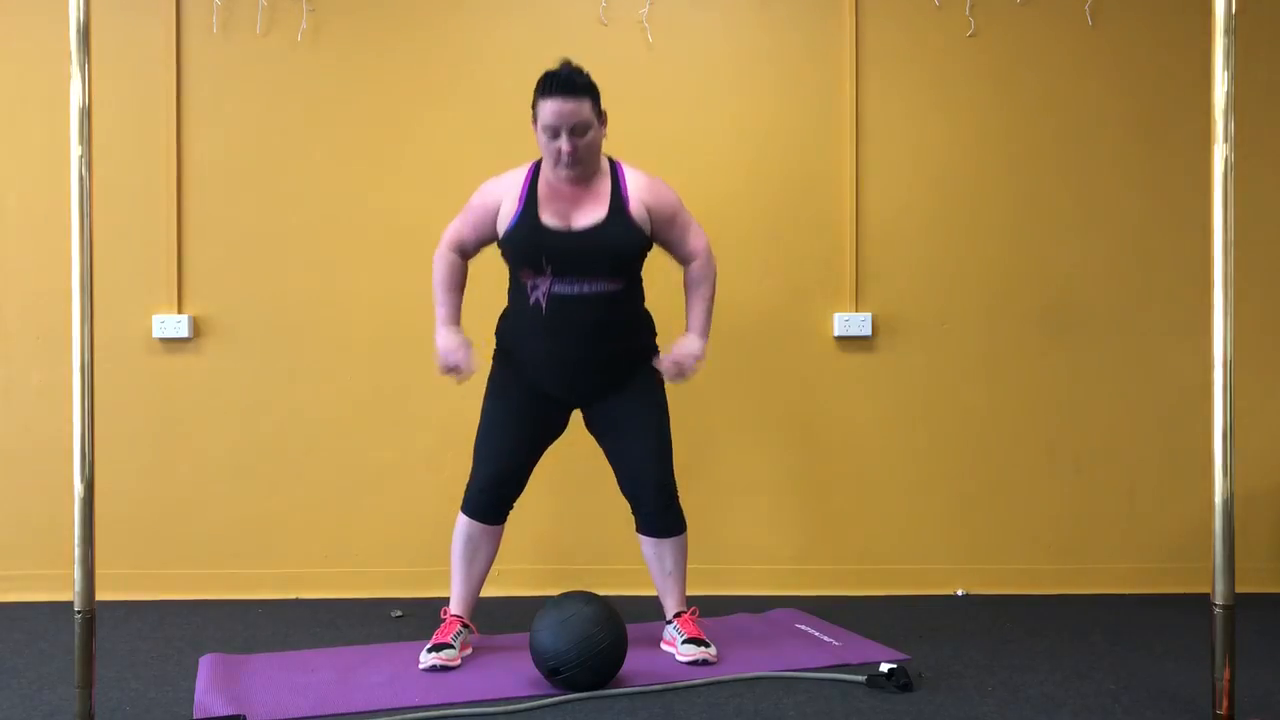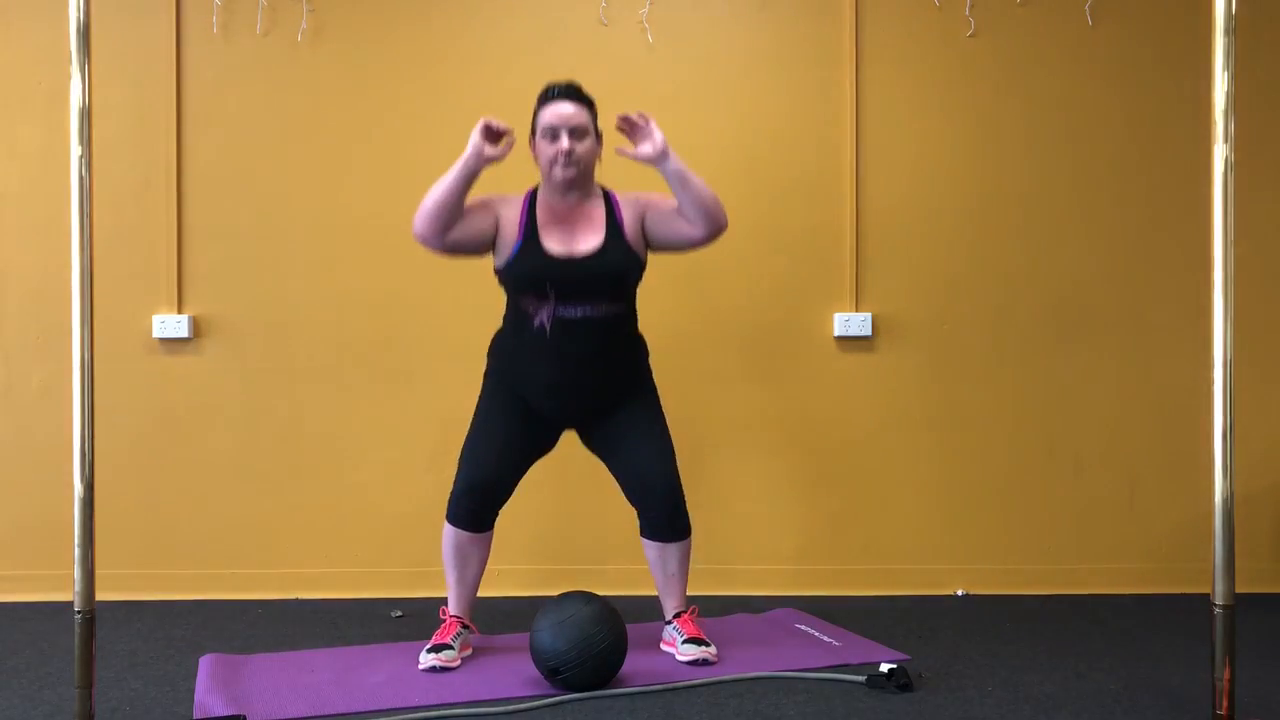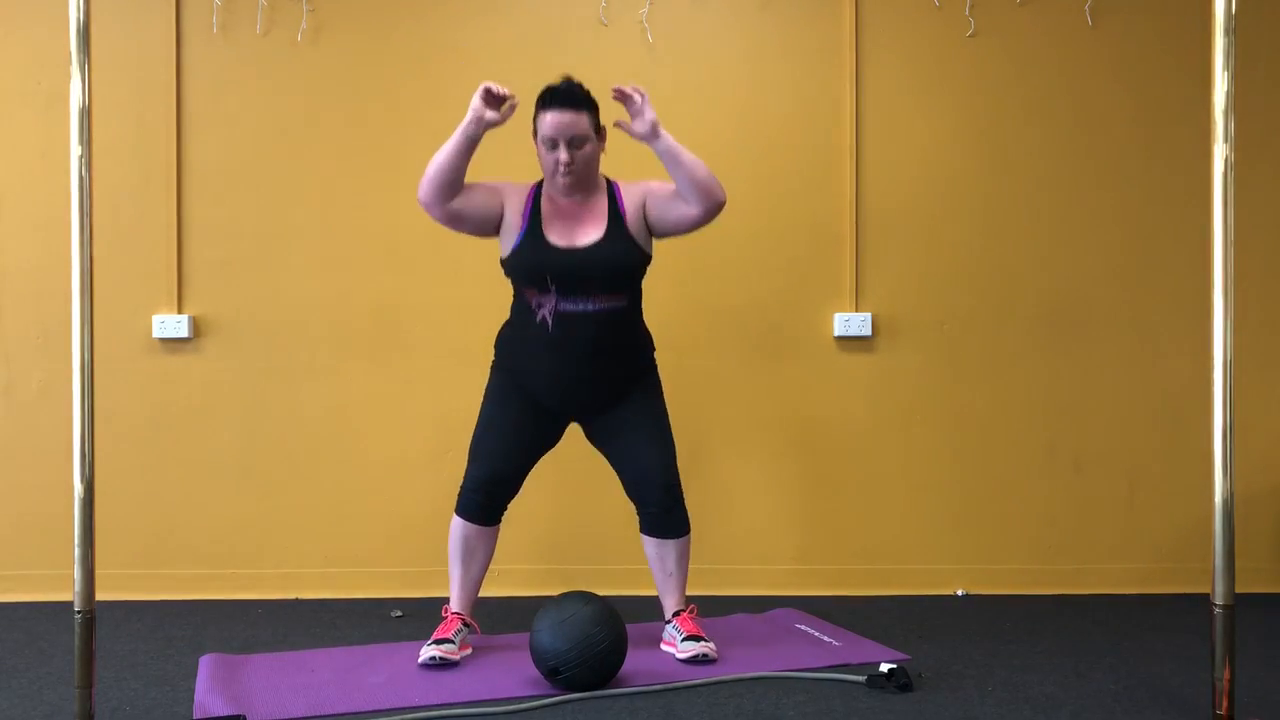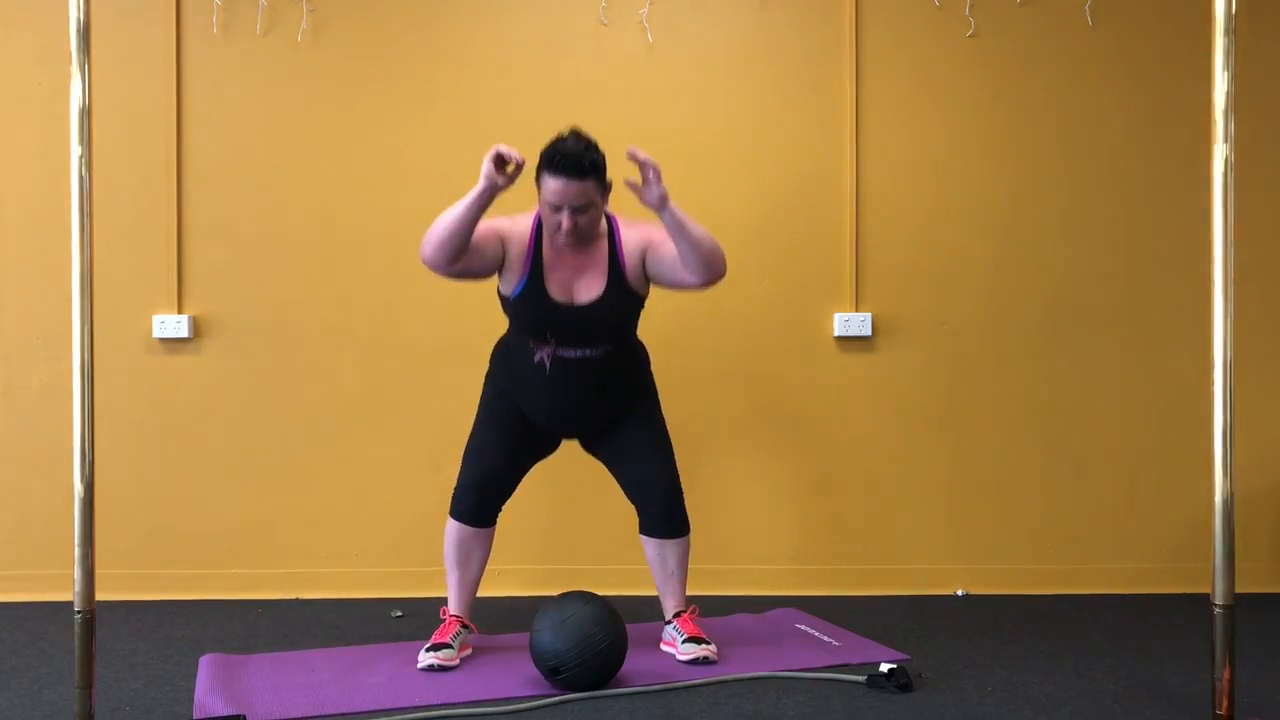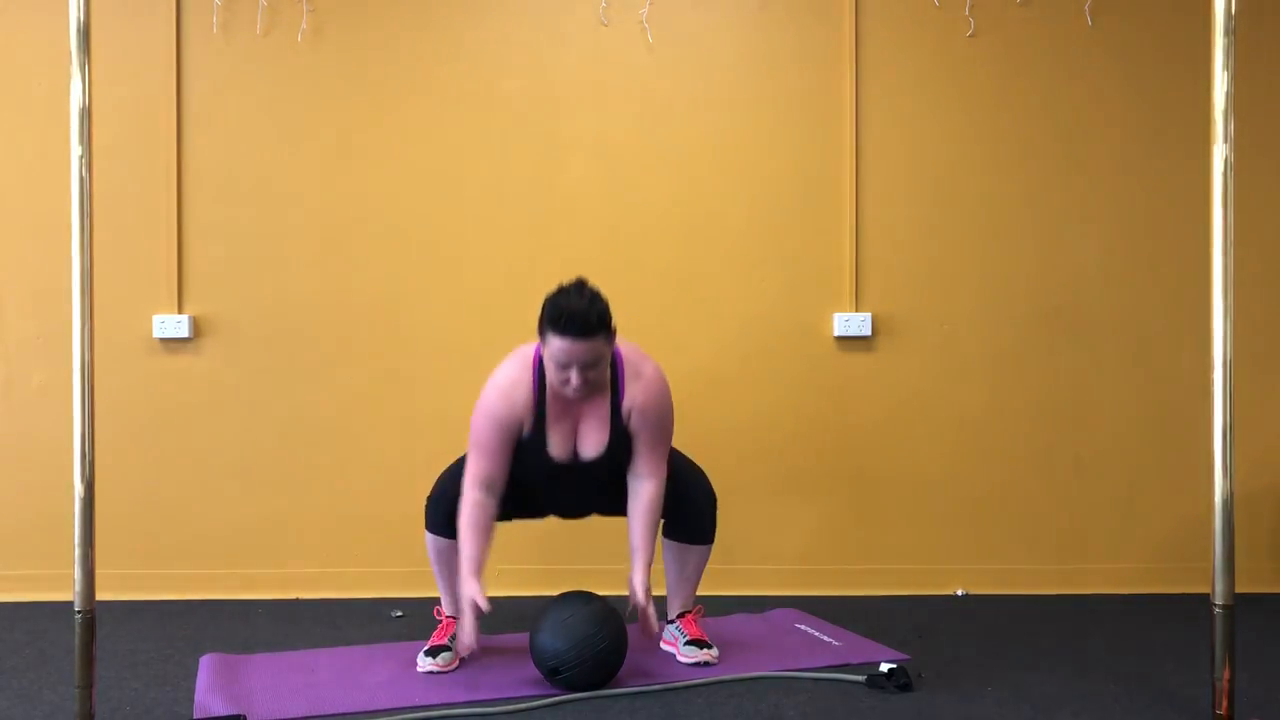
dt=1s
person 1, frame 1
left shoulder: (642, 191)
right shoulder: (507, 191)
left elbow: (697, 255)
right elbow: (451, 249)
left wrist: (695, 335)
right wrist: (448, 328)
left hip: (624, 376)
right hip: (527, 374)
left knee: (654, 490)
right knee: (488, 488)
left ankle: (679, 621)
right ankle: (455, 624)
person 1, frame 2
left shoulder: (633, 214)
right shoulder: (506, 217)
left elbow: (709, 227)
right elbow: (428, 232)
left wrist: (665, 162)
right wrist: (471, 162)
left hip: (618, 392)
right hip: (521, 390)
left knee: (662, 492)
right knee: (473, 491)
left ankle: (679, 621)
right ankle: (455, 624)
person 1, frame 3
left shoulder: (635, 203)
right shoulder: (513, 205)
left elbow: (708, 203)
right elbow: (434, 200)
left wrist: (656, 137)
right wrist: (474, 126)
left hip: (622, 385)
right hip: (526, 384)
left knee: (659, 488)
right knee: (483, 487)
left ankle: (678, 619)
right ankle: (456, 620)
person 1, frame 4
left shoulder: (635, 243)
right shoulder: (513, 239)
left elbow: (708, 271)
right elbow: (435, 257)
left wrist: (664, 207)
right wrist: (483, 192)
left hip: (619, 402)
right hip: (521, 398)
left knee: (661, 493)
right knee: (475, 490)
left ankle: (678, 621)
right ankle: (455, 623)
person 1, frame 5
left shoulder: (643, 382)
right shoulder: (510, 386)
left elbow: (647, 478)
right elbow: (481, 484)
left wrist: (640, 573)
right wrist: (469, 579)
left hip: (611, 481)
right hip: (530, 481)
left knee: (695, 500)
right knee: (447, 501)
left ankle: (681, 620)
right ankle: (452, 623)
